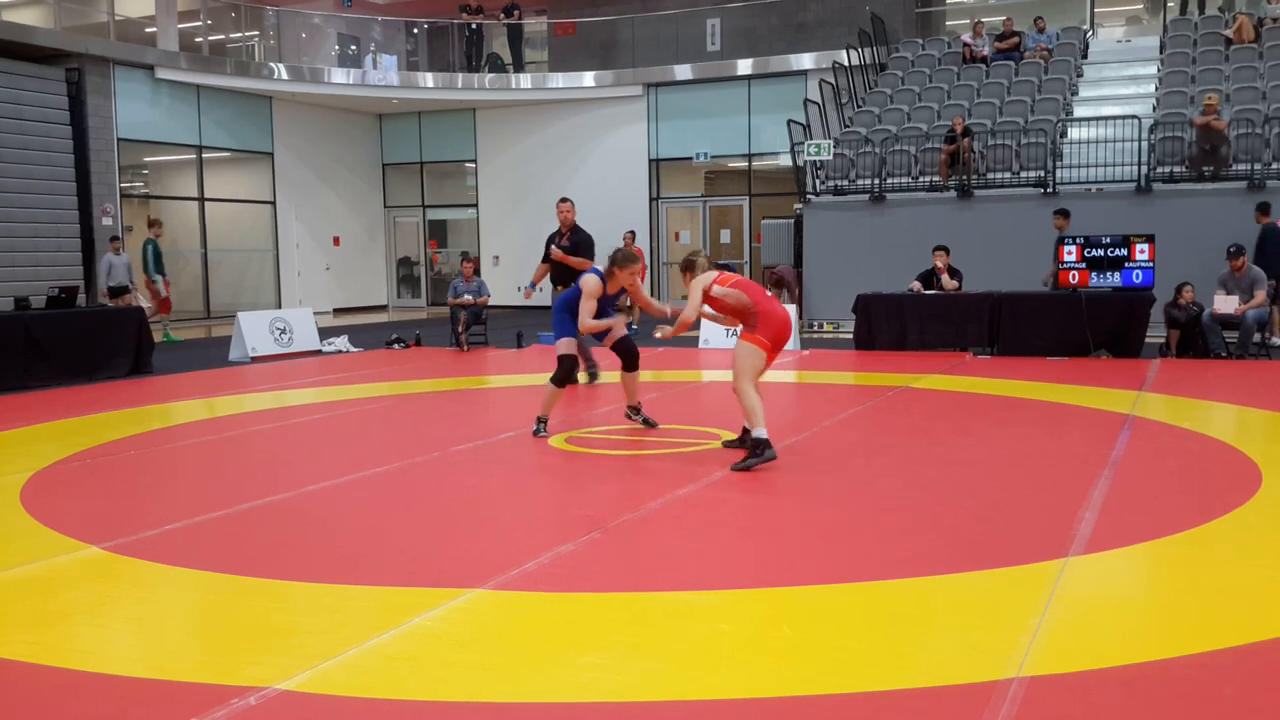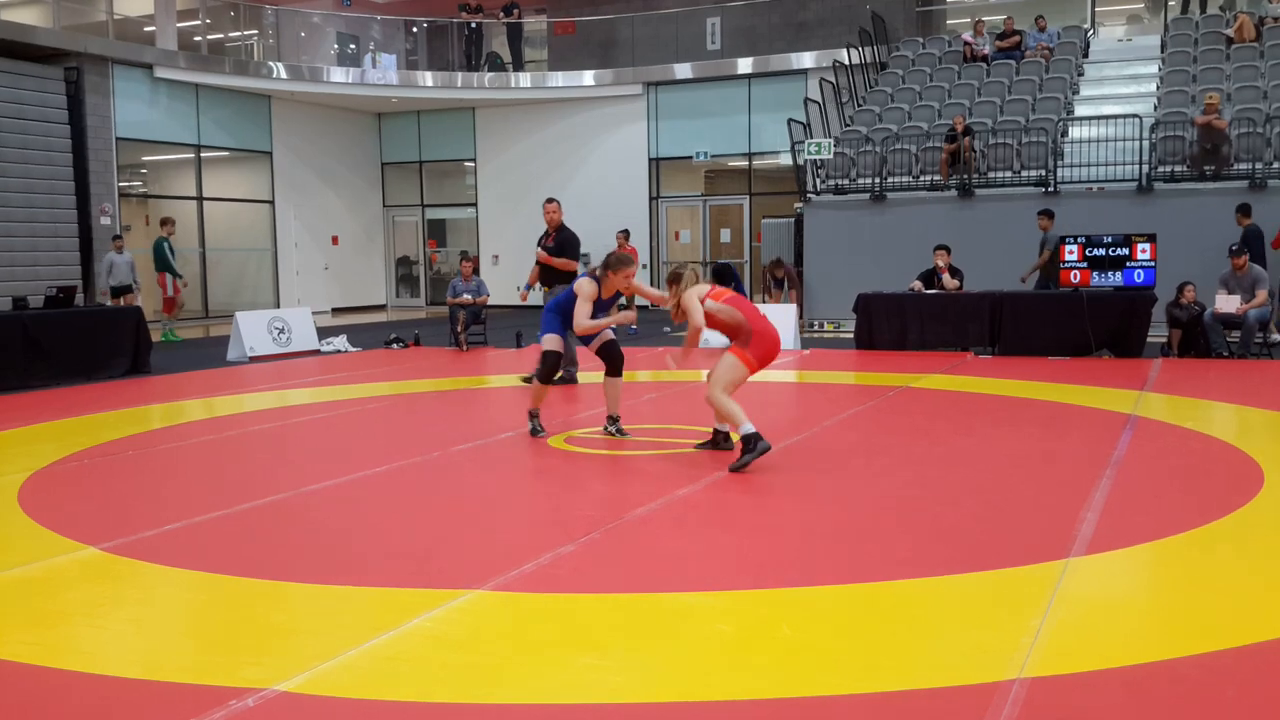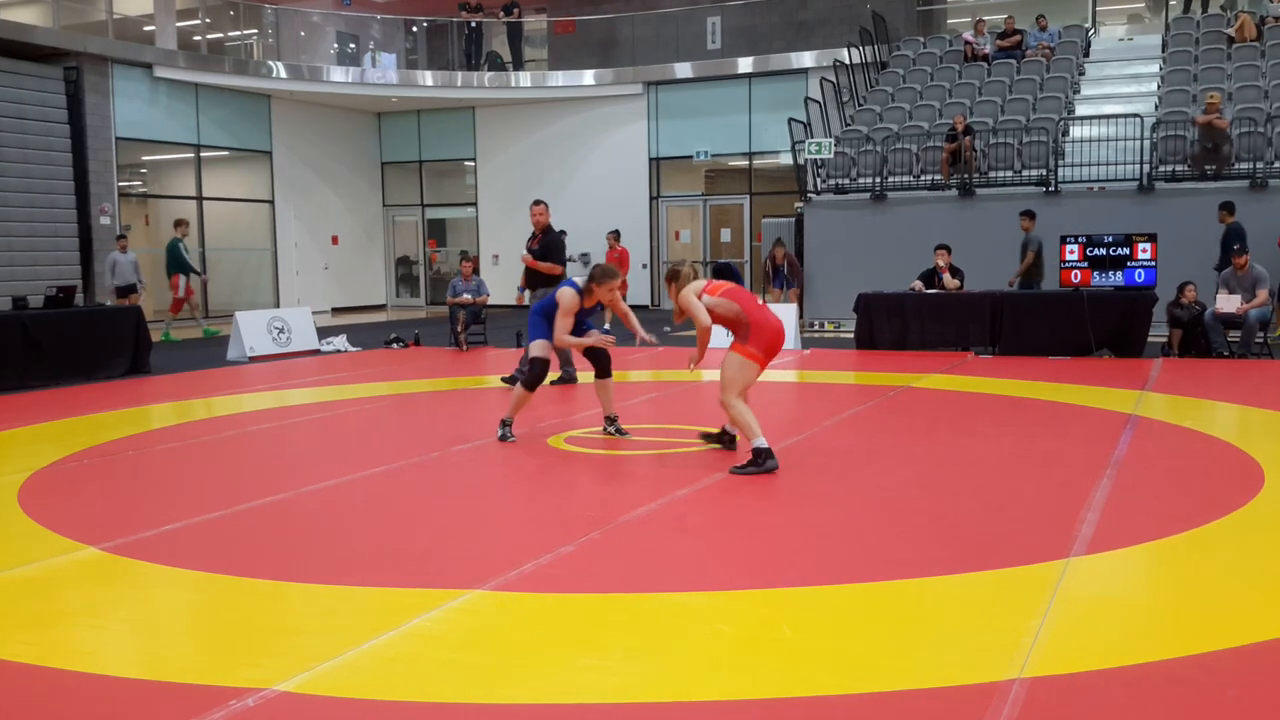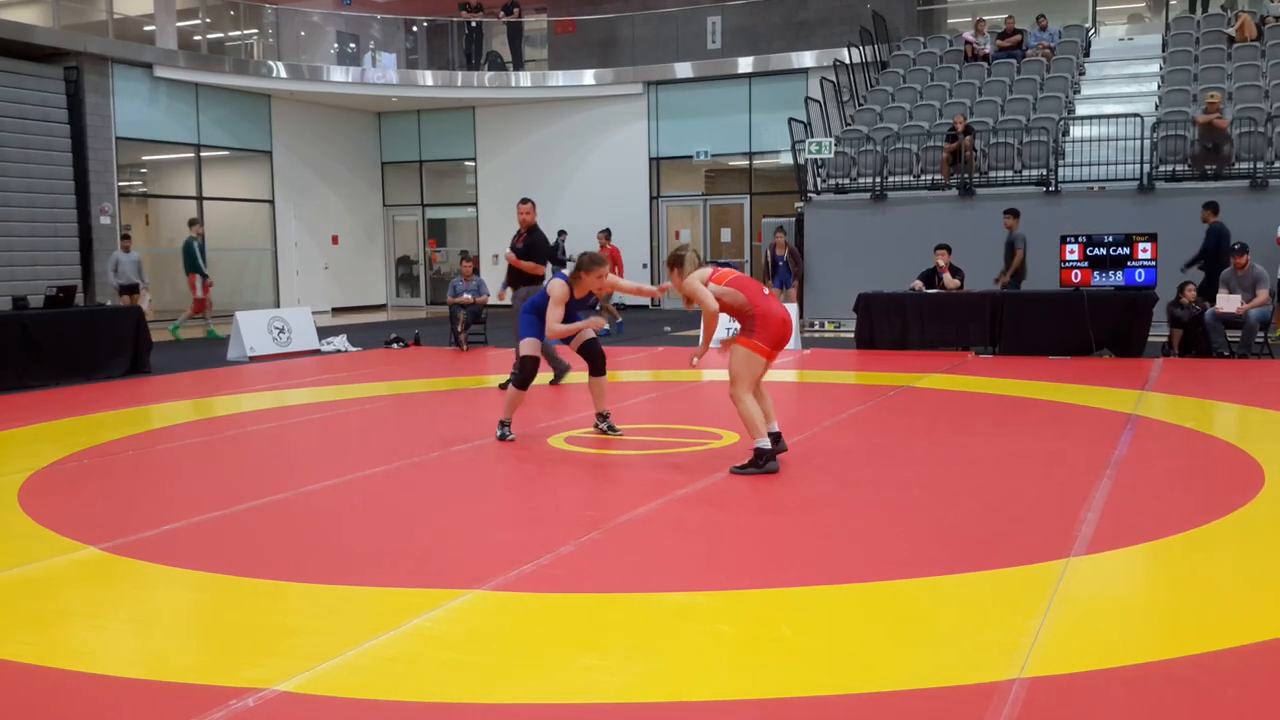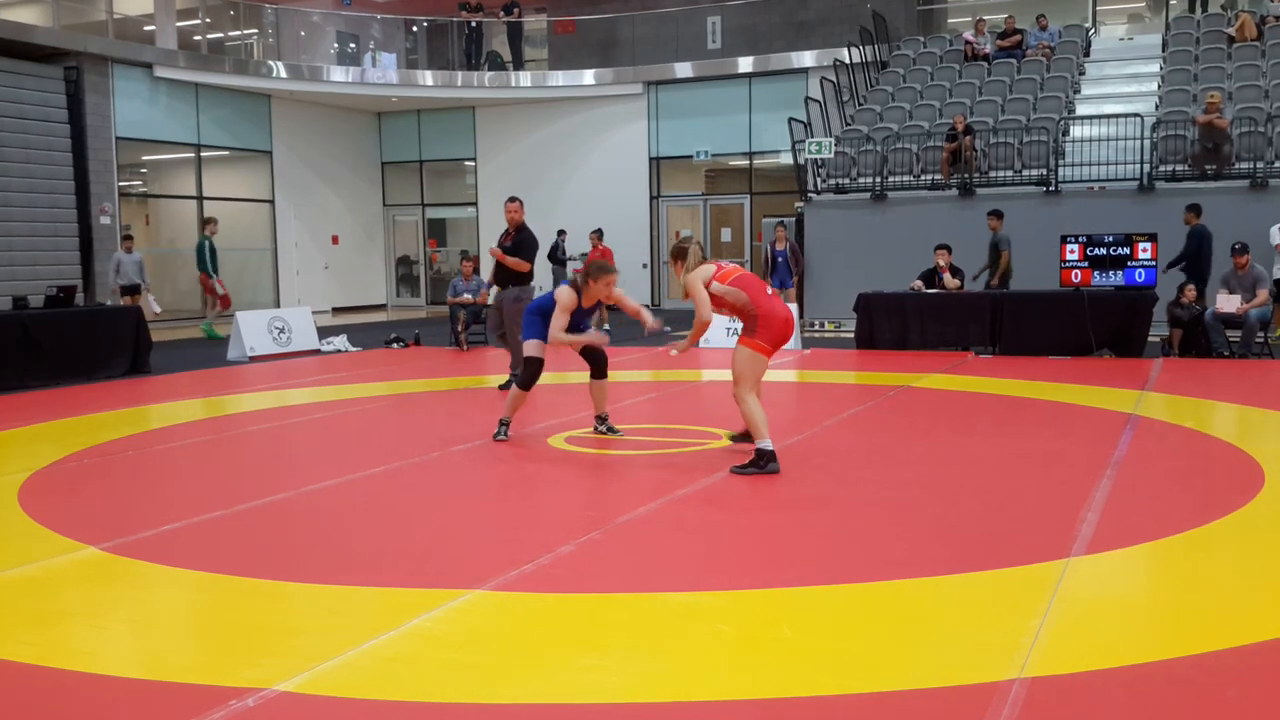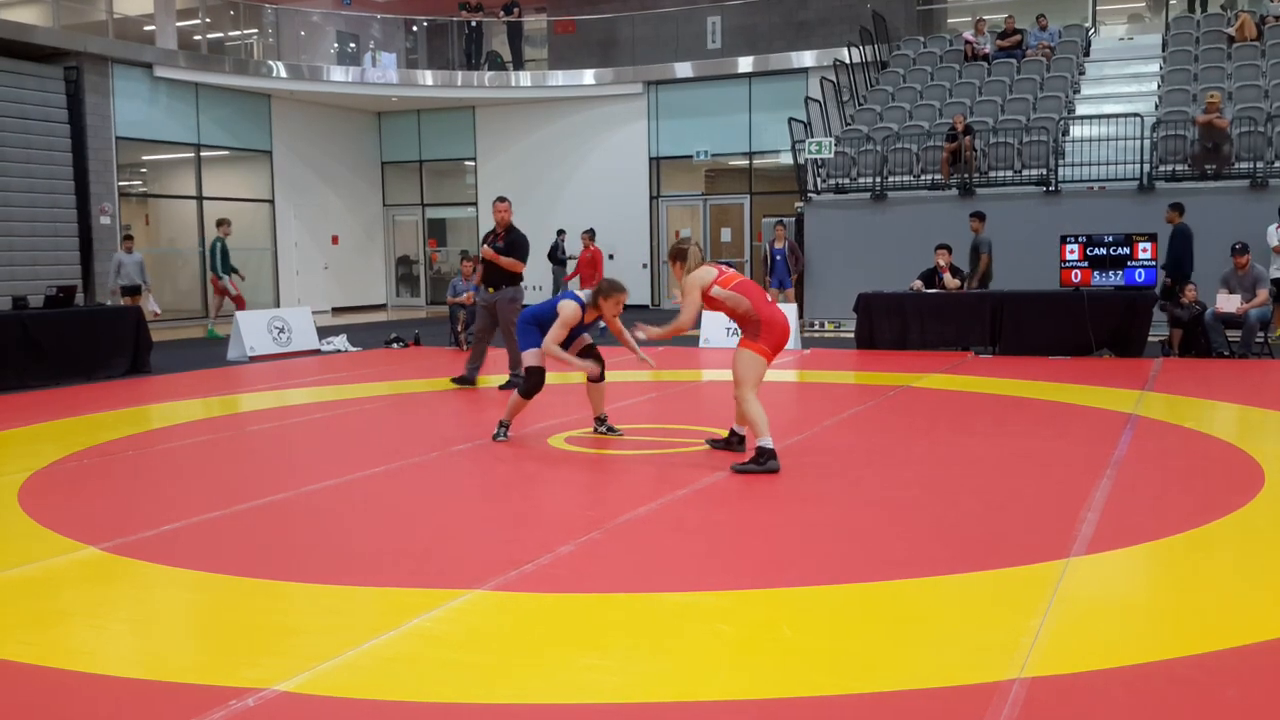
dt=0.2s
person 1, frame 1
left shoulder: (698, 282)
right shoulder: (723, 278)
left elbow: (688, 319)
left wrist: (671, 331)
right wrist: (709, 315)
left hip: (764, 321)
right hip: (779, 319)
left knee: (742, 385)
right knee: (747, 380)
left ankle: (761, 445)
right ankle: (750, 434)
person 1, frame 2
left shoulder: (688, 295)
right shoulder: (710, 292)
left elbow: (697, 324)
left wrist: (683, 354)
left hip: (755, 337)
right hip: (768, 337)
left knee: (715, 395)
right knee: (717, 379)
left ankle: (753, 440)
right ankle: (721, 437)
person 1, frame 3
left shoulder: (685, 294)
right shoulder: (709, 287)
left elbow: (704, 323)
left wrist: (699, 354)
left hip: (756, 329)
right hip: (774, 327)
left knee: (729, 398)
right knee: (735, 388)
left ankle: (763, 455)
right ankle: (728, 435)
person 1, frame 4
left shoulder: (690, 280)
right shoulder: (715, 273)
left elbow: (712, 309)
left wrist: (704, 346)
right wrist: (736, 339)
left hip: (762, 321)
right hip: (781, 317)
left knee: (739, 392)
right knee: (751, 383)
left ankle: (765, 455)
right ankle: (773, 436)
person 1, frame 5
left shoulder: (693, 277)
right shoulder: (719, 268)
left elbow: (704, 318)
left wrist: (688, 343)
right wrist: (716, 307)
left hip: (763, 321)
right hip: (781, 316)
left knee: (743, 393)
right knee: (749, 383)
left ankle: (765, 456)
right ankle: (753, 430)
person 1, frame 6
left shoulder: (694, 278)
right shoulder: (715, 271)
left elbow: (684, 324)
left wrist: (657, 333)
right wrist: (691, 305)
left hip: (762, 326)
right hip: (776, 323)
left knee: (744, 394)
right knee: (743, 385)
left ankle: (767, 454)
right ankle: (736, 437)
person 2, frame 1
left shoulder: (582, 237)
right shoulder: (552, 237)
left elbow: (587, 264)
right elbow: (545, 265)
left wrist: (563, 257)
right wrist: (532, 285)
right hip: (557, 291)
left ankle: (591, 367)
person 2, frame 2
left shoulder: (568, 236)
right shoulder: (543, 238)
left elbow: (572, 265)
right elbow: (538, 267)
left wrist: (548, 259)
right wrist: (527, 287)
left hip: (562, 290)
right hip: (549, 291)
right ankle: (569, 372)
person 2, frame 3
left shoulder: (554, 239)
right shoulder: (532, 239)
left elbow: (557, 269)
left wrist: (533, 263)
right wrist: (522, 289)
left hip: (547, 293)
right hip: (538, 293)
left ankle: (522, 374)
right ankle: (569, 372)
person 2, frame 4
left shoulder: (538, 239)
right shoulder: (518, 236)
left elbow: (539, 269)
left wrist: (515, 261)
right wrist: (504, 285)
left hip: (529, 291)
right hip: (520, 291)
left knee: (523, 335)
right ankle: (559, 366)
person 2, frame 5
left shoulder: (527, 237)
right shoulder: (505, 235)
left elbow: (524, 266)
left wrist: (501, 256)
right wrist: (489, 285)
left hip: (518, 291)
right hip: (503, 291)
left knee: (515, 335)
right knee: (499, 331)
left ankle: (517, 376)
right ankle: (526, 364)
person 2, frame 6
left shoulder: (518, 238)
right shoulder: (488, 236)
left elbow: (518, 266)
left wrist: (494, 256)
left hip: (509, 293)
right hip: (487, 292)
left knee: (511, 337)
right knee: (479, 334)
left ankle: (516, 376)
right ankle: (470, 375)
person 3, frame 1
left shoulder: (630, 280)
right shoulder: (593, 281)
left elbow: (649, 305)
right elbow: (583, 326)
left wrist: (666, 310)
right wrist: (614, 322)
left hip: (600, 312)
right hip: (566, 313)
left knee: (630, 354)
right knee: (567, 367)
left ankle: (634, 410)
right ankle: (541, 421)
person 3, frame 2
left shoulder: (626, 282)
right shoulder: (587, 285)
left elbow: (657, 297)
right elbow: (579, 328)
right wrist: (613, 319)
left hip: (590, 316)
right hip: (557, 314)
left knee: (615, 359)
right knee: (550, 364)
left ankle: (612, 421)
right ankle: (534, 415)
person 3, frame 3
left shoulder: (610, 292)
right shoulder: (570, 295)
left elbow: (626, 314)
right elbow: (559, 339)
left wrist: (640, 332)
right wrist: (591, 340)
left hip: (574, 320)
right hip: (542, 318)
left knee: (603, 360)
right knee: (538, 371)
left ankle: (610, 422)
right ankle: (506, 423)
person 3, frame 4
left shoulder: (602, 281)
right shoulder: (561, 286)
left elbow: (634, 288)
right elbow: (551, 331)
left wrist: (655, 290)
right wrist: (584, 324)
left hip: (566, 315)
right hip: (534, 315)
left knee: (597, 358)
right knee: (528, 369)
left ankle: (602, 419)
right ankle: (504, 424)
person 3, frame 5
left shoulder: (608, 292)
right shoulder: (569, 294)
left elbow: (637, 310)
right elbow: (554, 337)
left wrist: (648, 320)
right wrist: (588, 339)
left hip: (572, 318)
right hip: (538, 316)
left knee: (599, 360)
right knee: (532, 370)
left ankle: (601, 421)
right ankle: (504, 423)
person 3, frame 6
left shoulder: (604, 308)
right shoulder: (573, 309)
left elbow: (620, 333)
right elbow: (547, 347)
left wrist: (639, 353)
right wrist: (579, 363)
left hip: (558, 326)
right hip: (532, 324)
left knee: (596, 365)
right knee: (534, 380)
left ankle: (600, 421)
right ankle: (504, 424)
